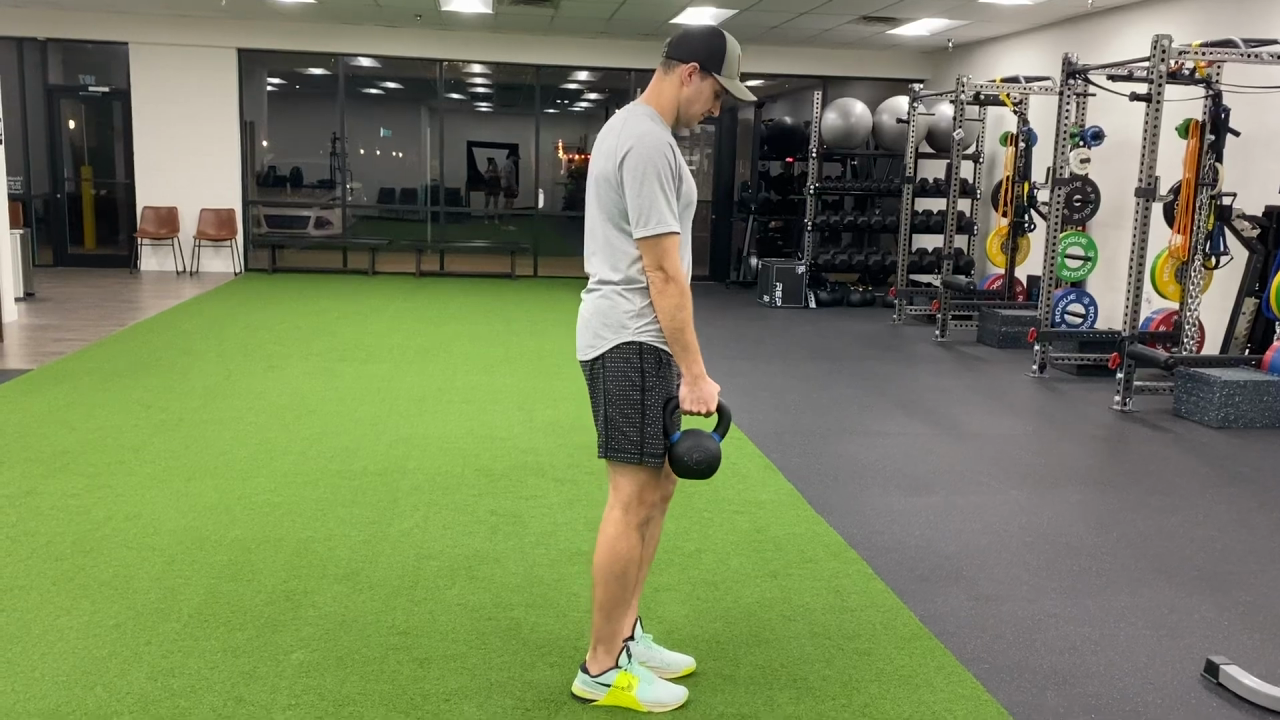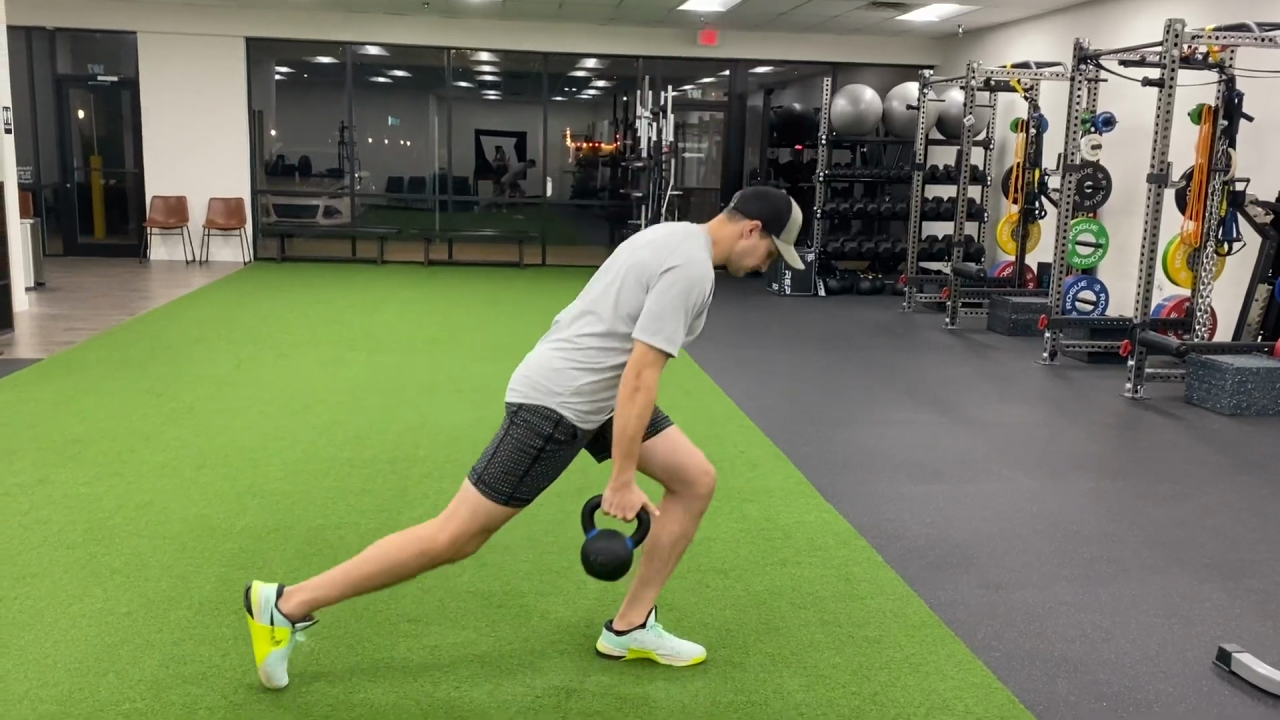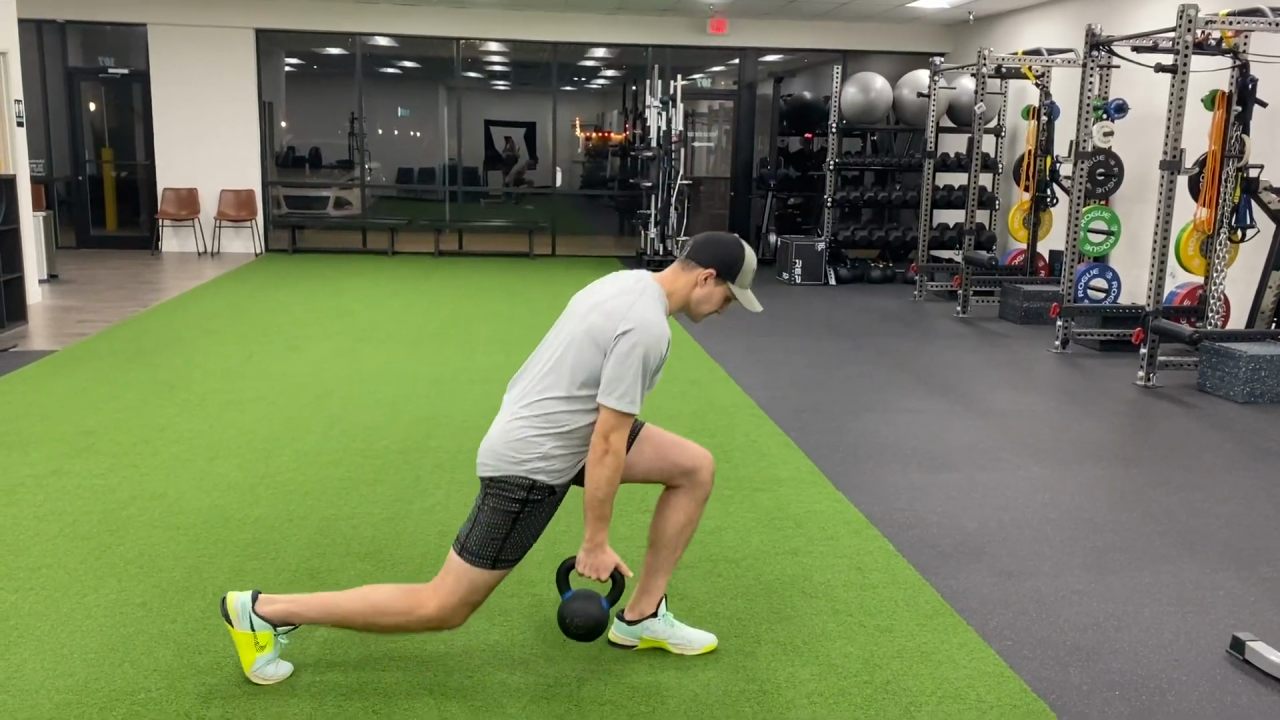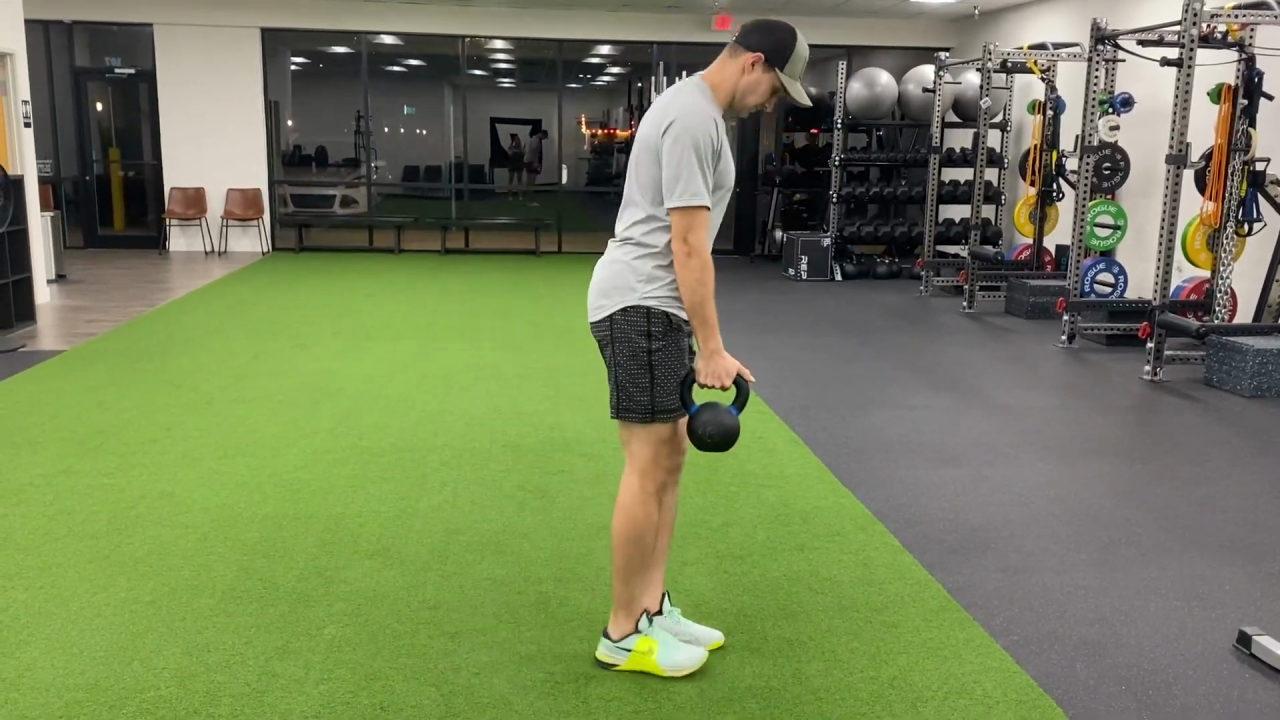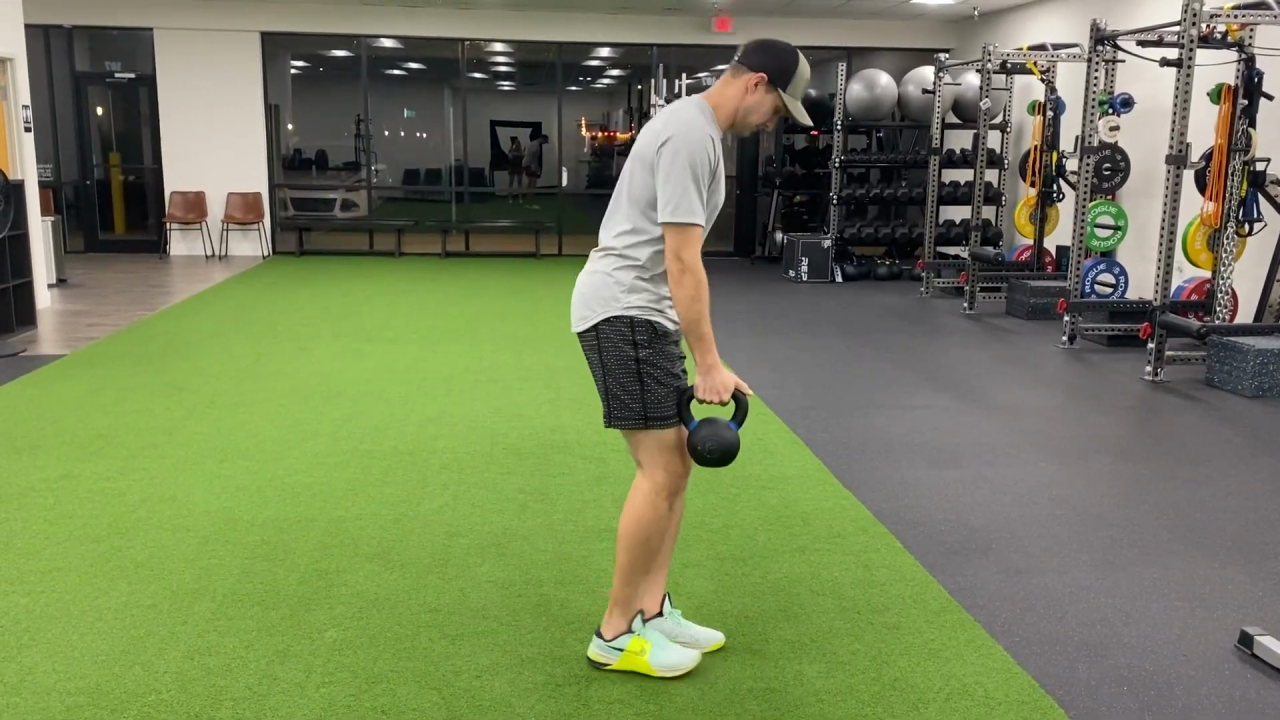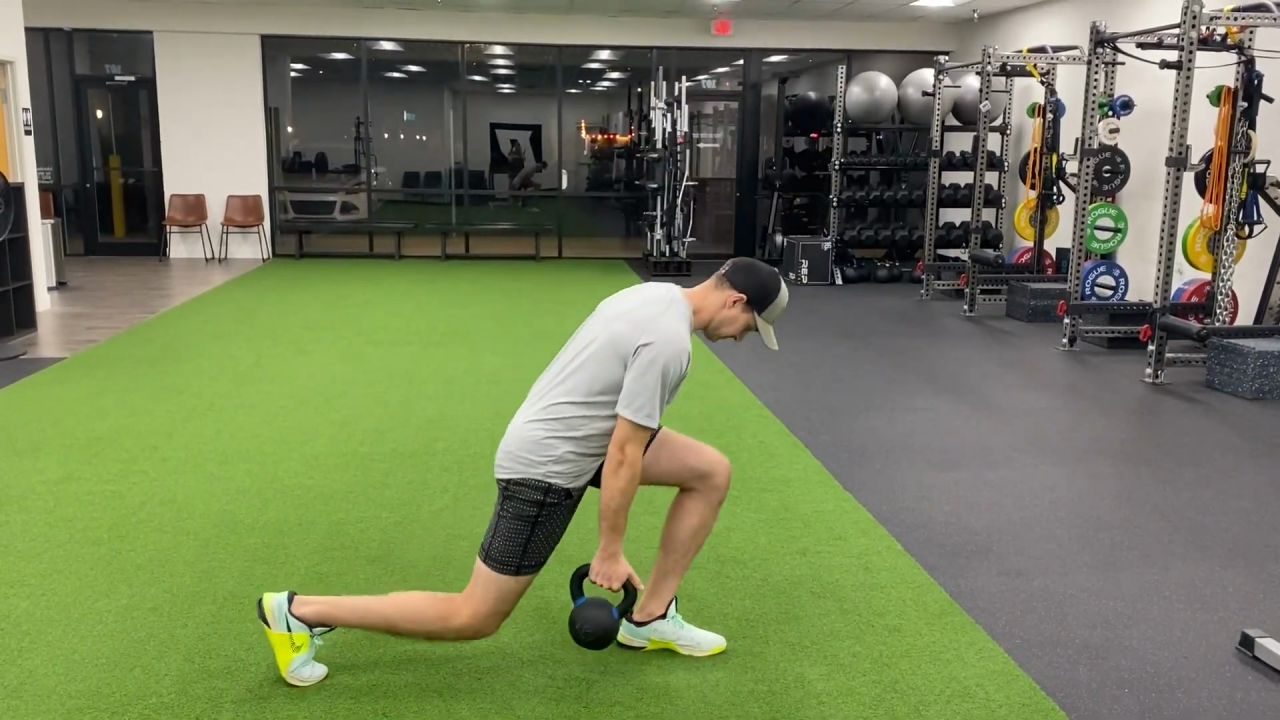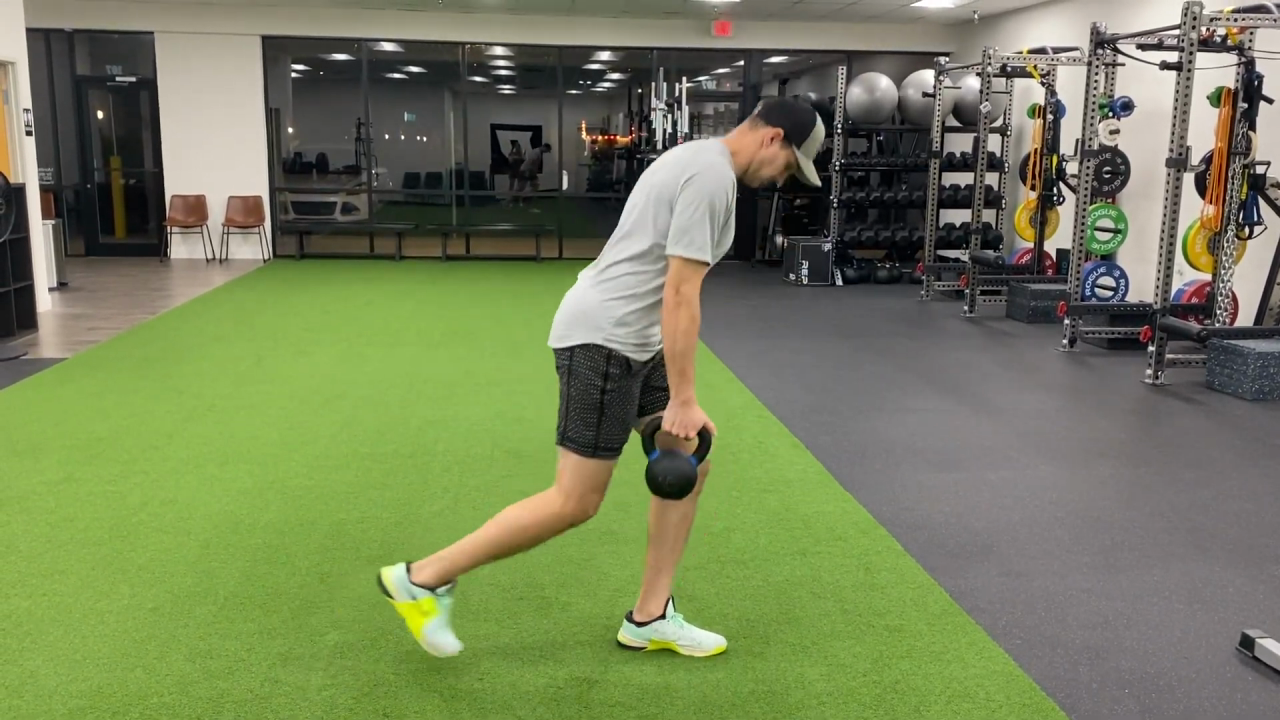
dt=0.7s
person 1, frame 1
left shoulder: (631, 128)
right shoulder: (649, 142)
right elbow: (664, 272)
right wrist: (694, 374)
left hip: (630, 336)
right hip: (633, 342)
left knee: (652, 493)
right knee: (634, 504)
left ankle: (624, 638)
right ankle: (603, 670)
person 1, frame 2
left shoulder: (676, 236)
right shoulder: (693, 270)
right elbow: (641, 376)
right wrist: (622, 480)
left hip: (587, 386)
right hip: (559, 399)
left knee: (695, 483)
right knee: (456, 534)
left ankle: (630, 628)
right ankle: (281, 605)
person 1, frame 3
left shoulder: (626, 282)
right shoulder: (647, 329)
right elbow: (607, 445)
right wrist: (595, 543)
left hip: (542, 432)
right hip: (532, 461)
left knee: (695, 469)
right knee: (441, 608)
left ankle: (642, 616)
right ankle: (263, 613)
person 1, frame 4
left shoulder: (685, 104)
right shoulder: (695, 119)
right elbow: (689, 244)
left wrist: (700, 340)
right wrist: (711, 350)
left hip: (650, 302)
right hip: (641, 305)
left knee: (664, 464)
right knee: (650, 472)
left ankle: (651, 612)
right ankle: (623, 635)
person 1, frame 5
left shoulder: (689, 123)
right shoulder: (693, 135)
right elbow: (683, 262)
right wrist: (710, 366)
left hip: (634, 308)
right hip: (625, 313)
left knee: (671, 466)
right knee: (663, 473)
left ankle: (650, 614)
right ankle: (617, 633)
person 1, frame 6
left shoulder: (656, 294)
right shoulder: (668, 344)
right elbow: (624, 456)
right wrist: (610, 552)
left hip: (559, 439)
right hip: (548, 466)
left knee: (712, 473)
right knee: (475, 616)
left ankle: (651, 616)
right ankle: (298, 612)
person 1, frame 7
left shoulder: (701, 160)
right shoulder: (712, 176)
right elbow: (681, 292)
right wrist: (682, 401)
left hip: (633, 335)
right hip: (603, 337)
left knee: (692, 461)
right knee: (573, 502)
left ankle: (649, 617)
right ankle: (422, 579)
